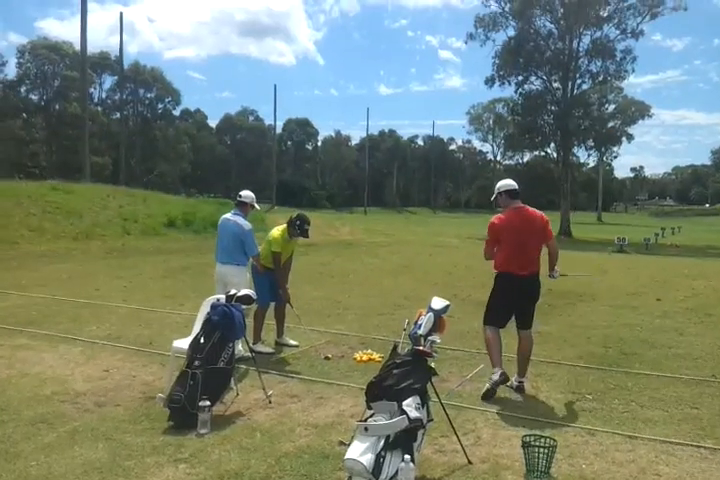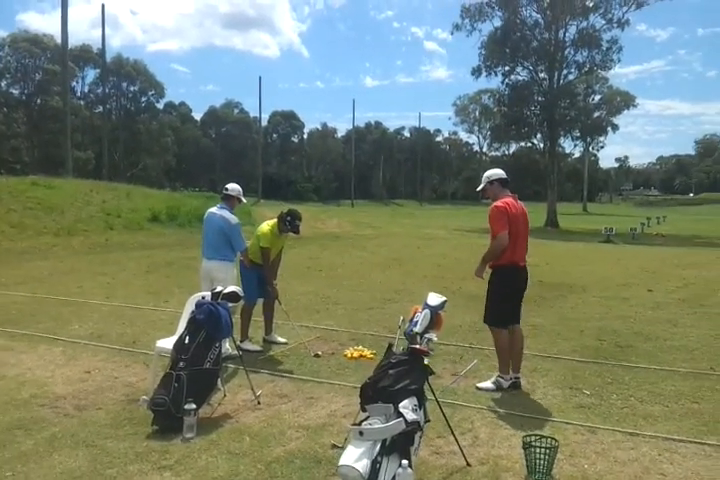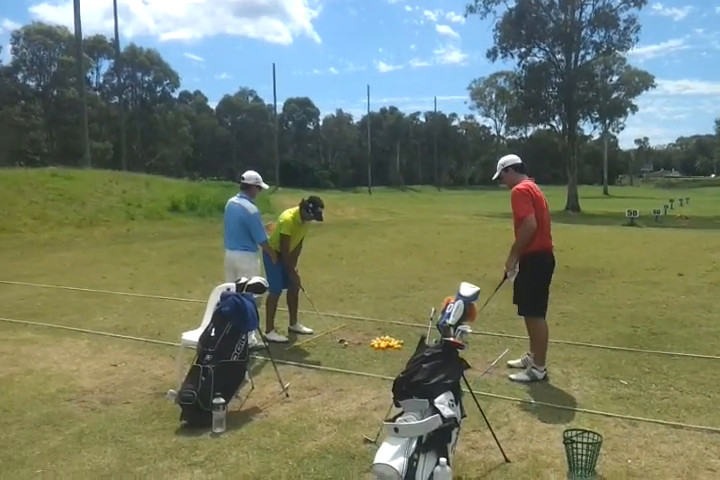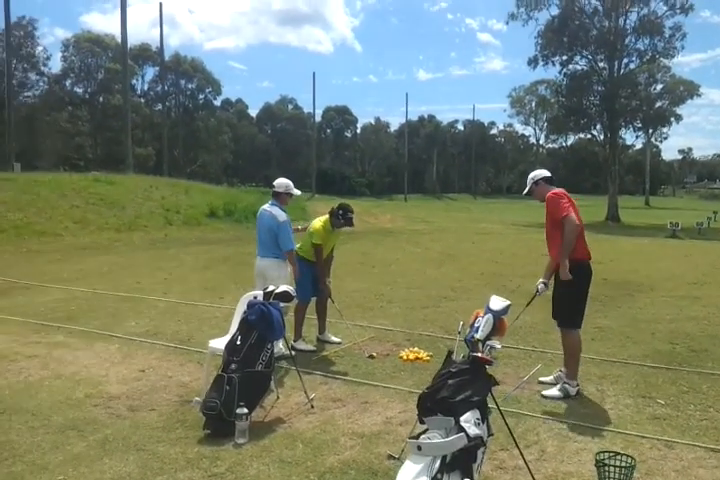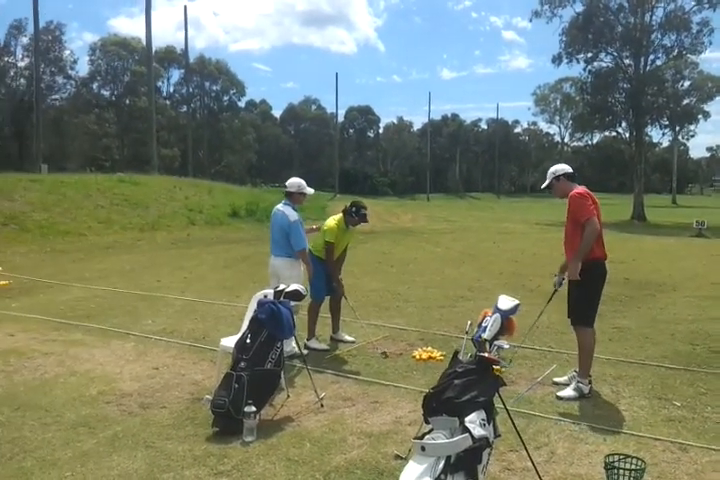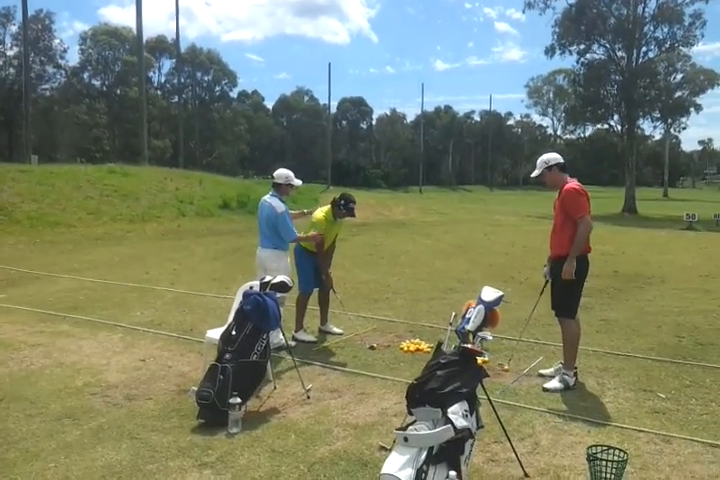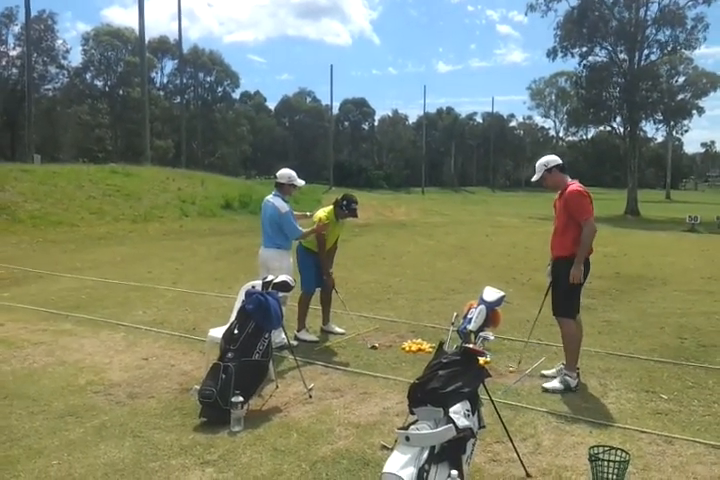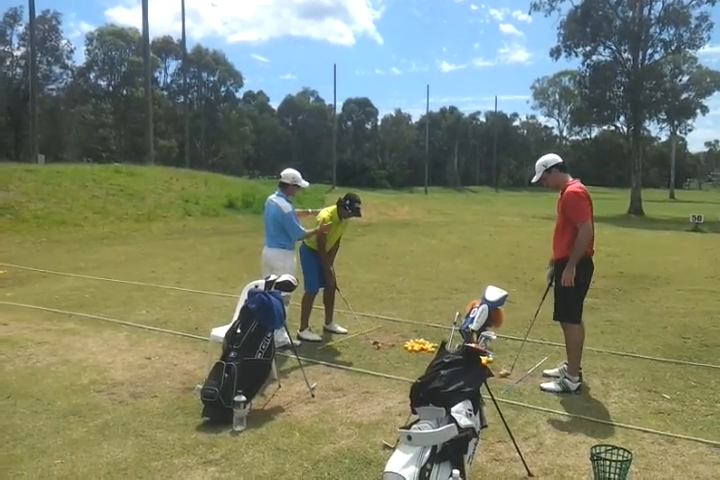
dt=0.5s
person 1, frame 1
left shoulder: (497, 222)
right shoulder: (539, 217)
left elbow: (488, 255)
right elbow: (553, 248)
right wrist: (552, 268)
left hip: (506, 280)
right hip: (531, 280)
left knee: (491, 325)
right knee: (525, 331)
left ankle: (498, 372)
right ankle: (520, 380)
person 1, frame 2
left shoulder: (498, 207)
right shoulder: (519, 206)
left elbow: (501, 241)
left wrist: (482, 263)
left hip: (505, 272)
right hip: (519, 270)
left knee: (498, 325)
right knee: (514, 325)
left ankle: (504, 378)
right ankle: (515, 376)
person 1, frame 3
left shoulder: (520, 191)
right shoulder: (532, 188)
left elbow: (529, 226)
left wrist: (513, 255)
right wrist: (517, 260)
left hip: (535, 259)
right hip: (540, 256)
left knee: (535, 314)
right knee: (531, 311)
left ankle: (538, 368)
right ankle: (534, 356)
person 1, frame 4
left shoulder: (555, 196)
right shoulder: (556, 200)
left elbow: (573, 224)
left wrist: (564, 261)
right wrist: (545, 278)
left hip: (574, 269)
right hip: (568, 269)
left knee: (569, 326)
right knee: (564, 324)
left ankle: (571, 383)
right ankle: (566, 372)
person 1, frame 5
left shoulder: (578, 196)
right shoulder: (577, 197)
left elbow: (593, 228)
left wrist: (576, 263)
right wrist: (562, 271)
left hip: (588, 269)
right hip: (584, 268)
left knee: (583, 325)
right knee: (581, 324)
left ankle: (583, 383)
right ankle: (581, 373)
person 1, frame 6
left shoulder: (572, 190)
right shoulder: (563, 193)
left elbow: (586, 225)
left wrist: (571, 261)
right wrist: (550, 262)
left hip: (571, 264)
right hip: (562, 262)
left knee: (567, 316)
right knee: (566, 316)
left ankle: (569, 374)
right ankle: (567, 365)
person 1, frame 7
left shoulder: (575, 192)
right shoulder: (561, 195)
left elbow: (590, 228)
left wrist: (578, 264)
right wrist: (553, 263)
left hip: (572, 265)
right hip: (563, 262)
left knee: (565, 316)
right knee: (571, 316)
left ankle: (570, 375)
right ankle: (569, 366)
person 1, frame 8
left shoulder: (574, 193)
right shoulder: (566, 193)
left elbow: (586, 231)
left wrist: (570, 267)
right wrist: (554, 264)
left hip: (574, 267)
right hip: (567, 265)
left knee: (569, 321)
right knee: (573, 319)
left ankle: (572, 379)
right ankle: (572, 367)
person 2, frame 1
left shoulder: (223, 219)
right shoulder: (245, 226)
right elbow: (253, 254)
left hip: (220, 268)
right hip: (236, 271)
right ankle: (235, 349)
person 2, frame 2
left shoulder: (209, 213)
right shoulder: (231, 220)
right elbow: (241, 248)
left hip: (206, 263)
right hip: (223, 267)
right ankle: (222, 348)
person 2, frame 3
left shoulder: (230, 203)
right shoulder: (251, 209)
right elbow: (262, 240)
left wrist: (261, 226)
right wrist: (272, 254)
left hip: (230, 254)
right hip: (246, 258)
right ankle: (247, 340)
person 2, frame 4
left shoulder: (263, 210)
right shoulder: (281, 217)
right elbow: (288, 249)
left wrist: (297, 229)
right wrist: (294, 267)
left hip: (260, 262)
right hip: (276, 265)
right ankle: (275, 348)
person 2, frame 5
left shoulder: (277, 210)
right shoulder: (292, 216)
right elbow: (300, 248)
left wrist: (312, 229)
right wrist: (309, 266)
left hip: (274, 261)
right hip: (289, 264)
right ankle: (287, 347)
person 2, frame 6
left shoulder: (265, 201)
right shoulder: (279, 207)
right elbow: (291, 237)
left wrist: (306, 212)
right wrist: (310, 237)
left hip: (262, 252)
right hip: (276, 256)
right ankle: (275, 340)
person 2, frame 7
left shoulder: (268, 200)
right shoulder: (282, 207)
right elbow: (297, 235)
left wrist: (308, 215)
right wrist: (315, 230)
left hip: (265, 252)
right hip: (279, 256)
right knee: (279, 298)
right ankle: (277, 339)
person 2, frame 8
left shoulder: (271, 200)
right shoulder: (285, 207)
right elbow: (299, 235)
right wrist: (318, 230)
left hip: (268, 251)
right hip: (282, 256)
right knee: (281, 297)
right ankle: (279, 338)
person 3, frame 1
left shoulder: (294, 236)
right shoulder: (277, 236)
left elbow: (288, 259)
right elbow: (278, 265)
left wrist: (285, 283)
right wrist: (283, 289)
left hip: (275, 269)
right hip: (262, 269)
left knee: (281, 302)
right knee: (263, 304)
left ankle: (280, 337)
right ankle: (256, 342)
person 3, frame 2
left shoulder: (284, 231)
right shoulder: (266, 231)
left elbow: (278, 255)
right elbow: (266, 261)
left wrist: (274, 279)
right wrist: (271, 285)
left hip: (263, 265)
right hip: (250, 264)
left knee: (270, 298)
right knee: (251, 301)
left ankle: (269, 334)
right ankle: (243, 340)
person 3, frame 3
left shoulder: (306, 219)
right shoulder: (288, 219)
left elbow: (298, 243)
right elbow: (284, 249)
left wrist: (294, 266)
right wrist: (293, 272)
left hip: (286, 253)
right hip: (273, 253)
left knee: (294, 287)
right knee: (275, 291)
left ankle: (294, 324)
right ankle: (269, 331)
person 3, frame 4
left shoulder: (336, 227)
right shoulder: (318, 227)
left elbow: (329, 252)
right elbow: (319, 258)
left wrist: (327, 277)
right wrist: (323, 283)
left hip: (315, 262)
right hip: (303, 261)
left knee: (323, 296)
right knee: (304, 299)
left ankle: (322, 333)
right ankle: (297, 340)
person 3, frame 5
left shoulder: (351, 226)
right shoulder: (332, 226)
left elbow: (343, 250)
right elbow: (329, 256)
left wrist: (338, 274)
right wrist: (336, 280)
left hip: (330, 260)
right hip: (317, 259)
left knee: (337, 295)
right knee: (318, 298)
left ankle: (336, 332)
right ankle: (310, 339)
person 3, frame 6
left shoulder: (339, 218)
right shoulder: (320, 218)
left elbow: (332, 243)
right elbow: (319, 248)
left wrist: (328, 268)
right wrist: (326, 274)
left hip: (318, 253)
right hip: (305, 252)
left knee: (325, 287)
right knee: (306, 290)
left ankle: (324, 324)
right ankle: (298, 330)
person 3, frame 7
left shoulder: (341, 218)
right shoulder: (322, 217)
left elbow: (333, 243)
right elbow: (321, 248)
left wrist: (329, 268)
right wrist: (327, 273)
left hip: (320, 253)
right hip: (307, 252)
left knee: (327, 287)
right knee: (309, 290)
left ankle: (326, 324)
right ankle: (300, 330)
person 3, frame 8
left shoulder: (344, 218)
right shoulder: (326, 217)
left elbow: (336, 243)
right elbow: (321, 247)
left wrist: (330, 266)
right wrist: (327, 271)
left hip: (323, 252)
right hip: (310, 251)
left knee: (331, 286)
right knee: (312, 289)
left ankle: (329, 323)
right ankle: (303, 329)
